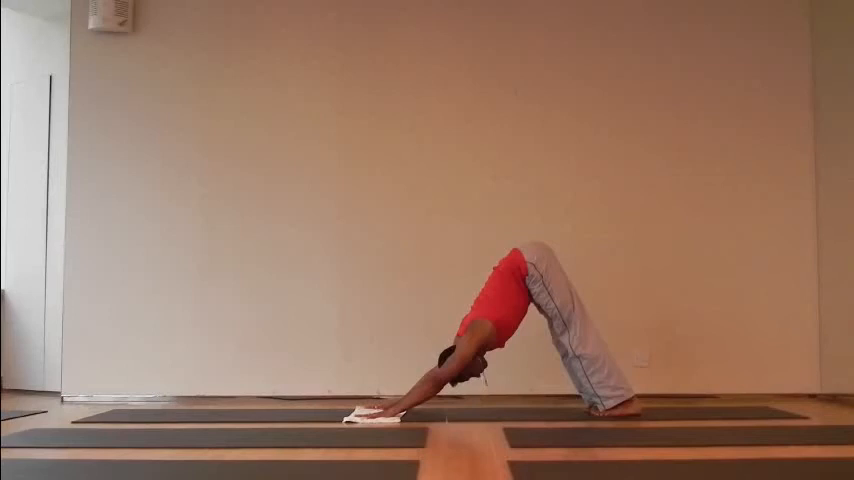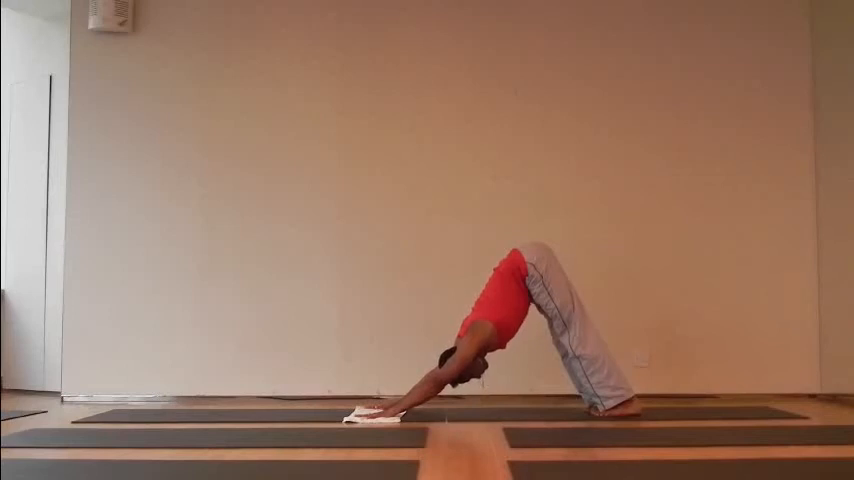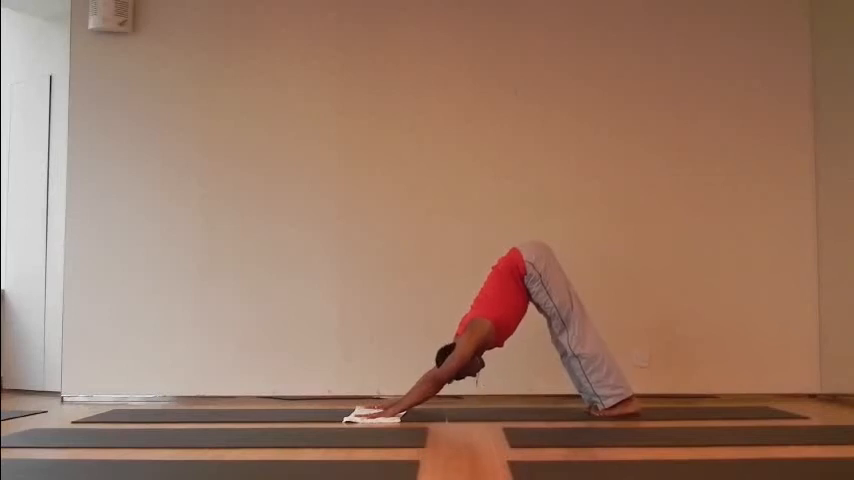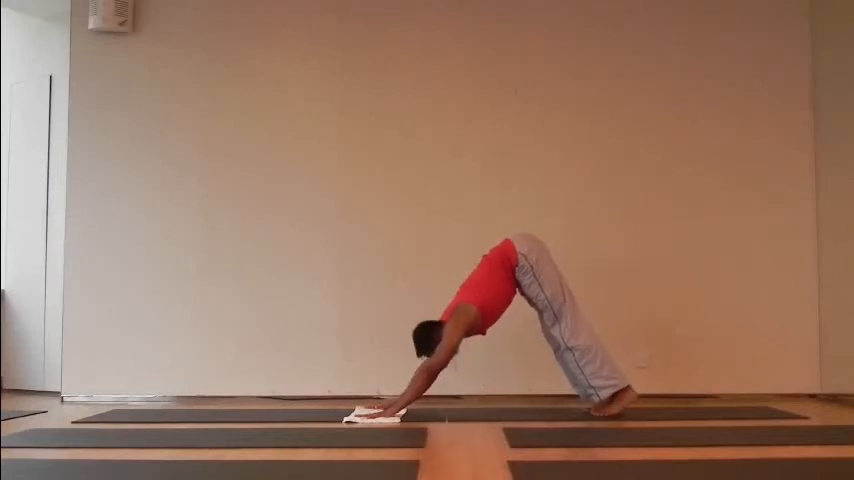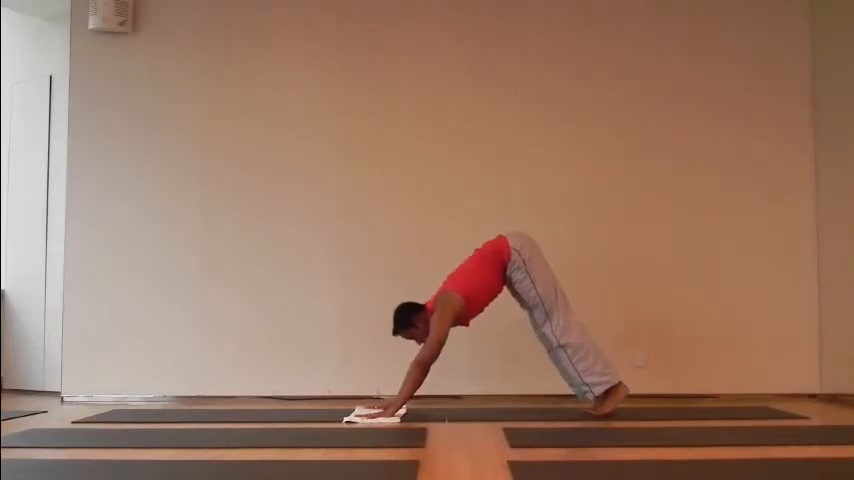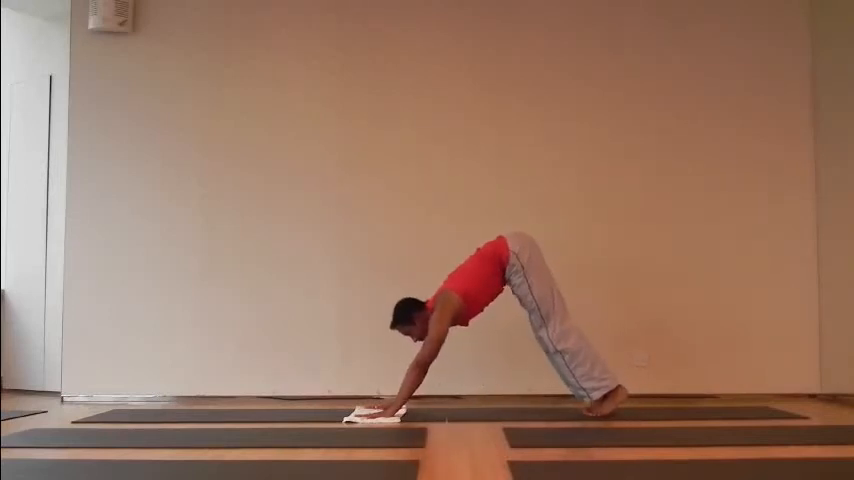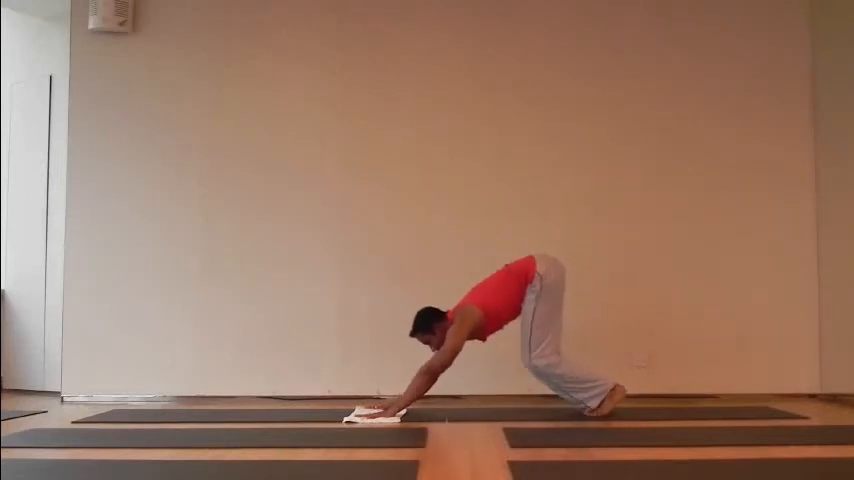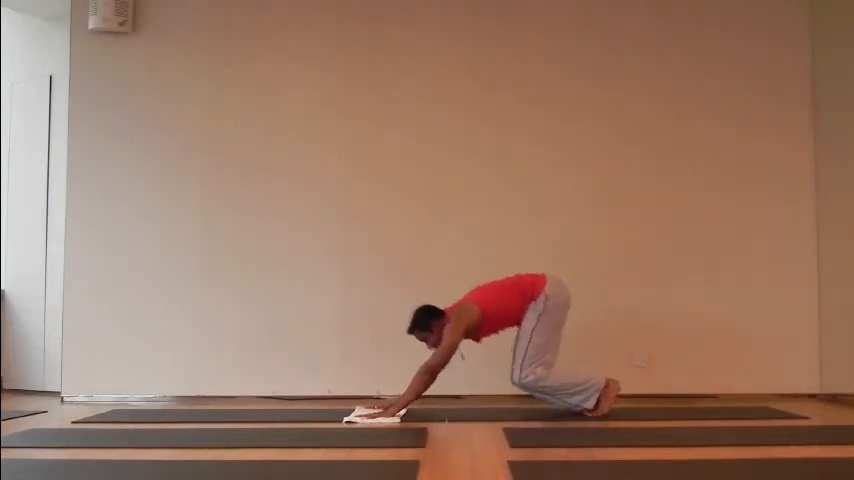
dt=0.4s
person 1, frame 1
left shoulder: (471, 342)
right shoulder: (470, 340)
left elbow: (437, 379)
right elbow: (437, 376)
left wrist: (396, 408)
right wrist: (399, 402)
left hip: (532, 265)
right hip: (529, 265)
left knee: (575, 335)
right knee: (568, 336)
left ankle: (620, 399)
right ankle: (607, 398)
person 1, frame 2
left shoulder: (473, 343)
right shoulder: (470, 341)
left elbow: (437, 380)
right elbow: (437, 377)
left wrist: (397, 408)
right wrist: (400, 402)
left hip: (531, 265)
right hip: (528, 266)
left knee: (575, 335)
right knee: (568, 337)
left ankle: (620, 399)
right ankle: (606, 399)
person 1, frame 3
left shoulder: (471, 339)
right shoulder: (468, 339)
left elbow: (436, 379)
right elbow: (436, 376)
left wrist: (396, 408)
right wrist: (399, 401)
left hip: (530, 264)
right hip: (527, 265)
left knee: (574, 334)
right knee: (567, 337)
left ankle: (619, 398)
right ankle: (606, 398)
person 1, frame 4
left shoulder: (456, 325)
right shoulder: (452, 324)
left elbow: (430, 370)
right elbow: (429, 369)
left wrist: (397, 406)
right wrist: (399, 400)
left hip: (521, 256)
right hip: (517, 258)
left knee: (567, 328)
right knee: (558, 330)
left ankle: (616, 390)
right ankle: (605, 392)
person 1, frame 5
left shoulder: (443, 312)
right shoulder: (437, 311)
left elbow: (422, 363)
right elbow: (422, 364)
left wrist: (396, 405)
right wrist: (397, 400)
left hip: (514, 253)
right hip: (509, 257)
left knee: (558, 325)
right knee: (549, 328)
left ankle: (609, 386)
right ankle: (599, 389)
person 1, frame 6
left shoulder: (441, 312)
right shoulder: (438, 312)
left elbow: (421, 364)
right elbow: (421, 364)
left wrist: (396, 405)
right wrist: (396, 401)
left hip: (513, 253)
right hip: (510, 255)
left knee: (554, 330)
right knee: (548, 330)
left ankle: (608, 390)
right ankle: (600, 390)
person 1, frame 7
left shoulder: (461, 325)
right shoulder: (458, 322)
left elbow: (430, 371)
right elbow: (431, 370)
left wrist: (398, 406)
right wrist: (400, 401)
left hip: (540, 273)
right hip: (535, 273)
left knee: (538, 358)
right knee: (538, 357)
left ankle: (605, 392)
right ankle: (599, 394)
person 1, frame 8
left shoulder: (457, 323)
right shoulder: (456, 320)
left elbow: (430, 369)
right elbow: (431, 370)
left wrist: (398, 405)
right wrist: (400, 400)
left hip: (547, 296)
right hip: (544, 295)
left knee: (526, 377)
right knee: (528, 375)
left ankle: (600, 388)
right ankle: (596, 391)
